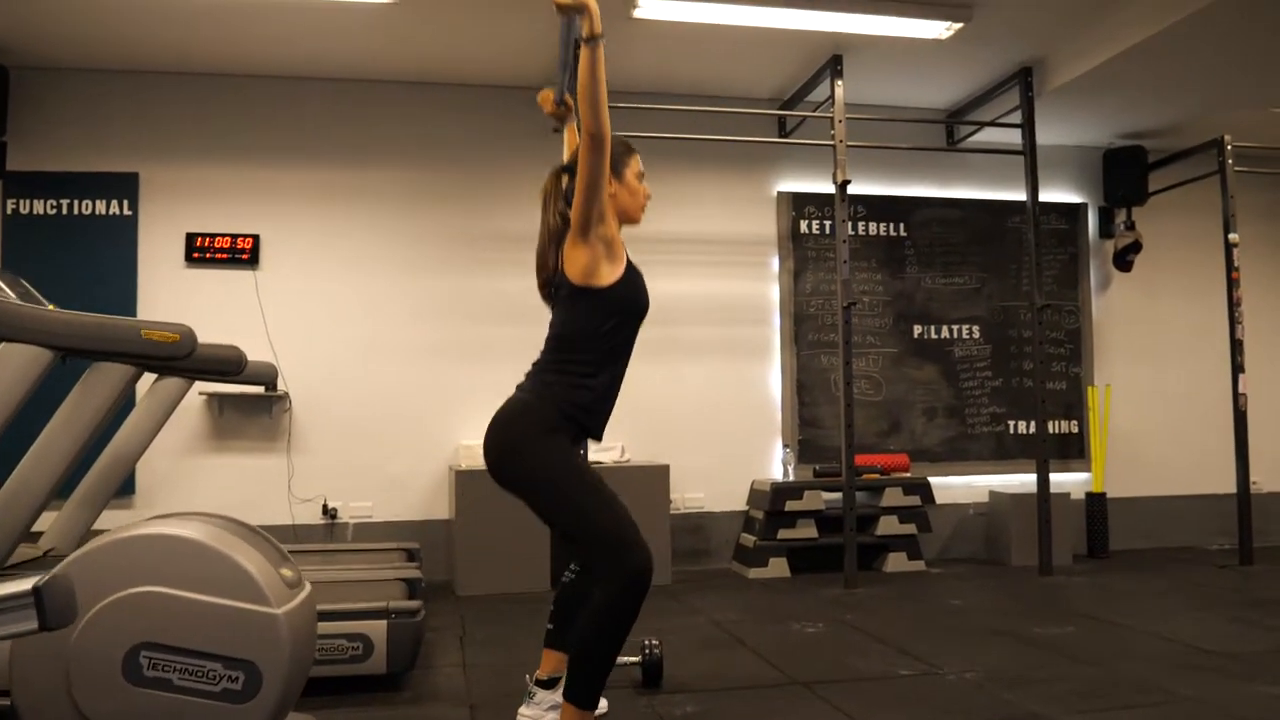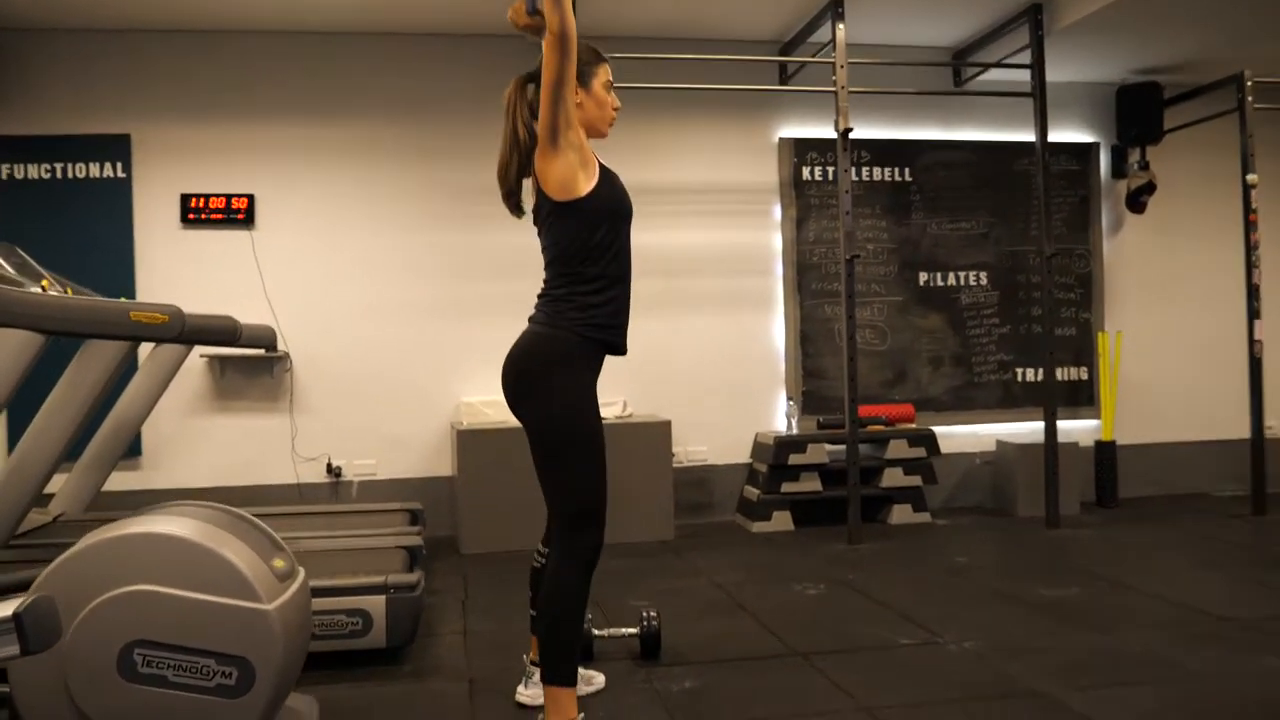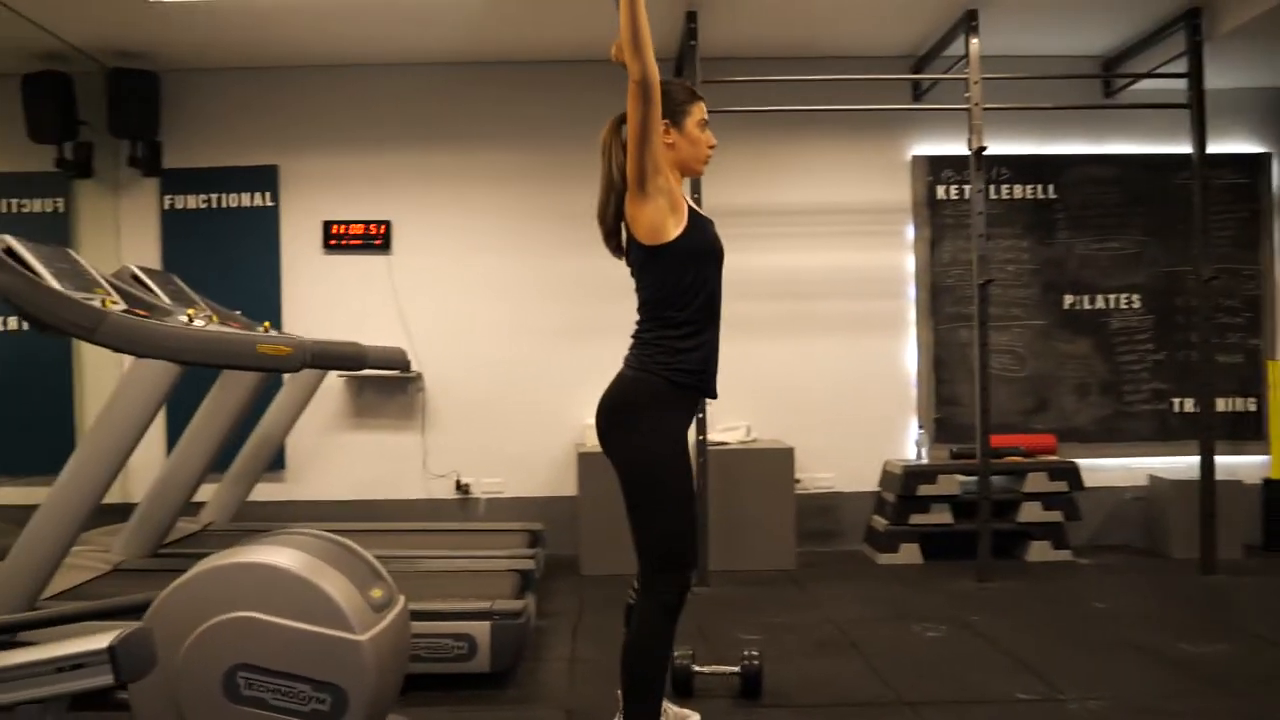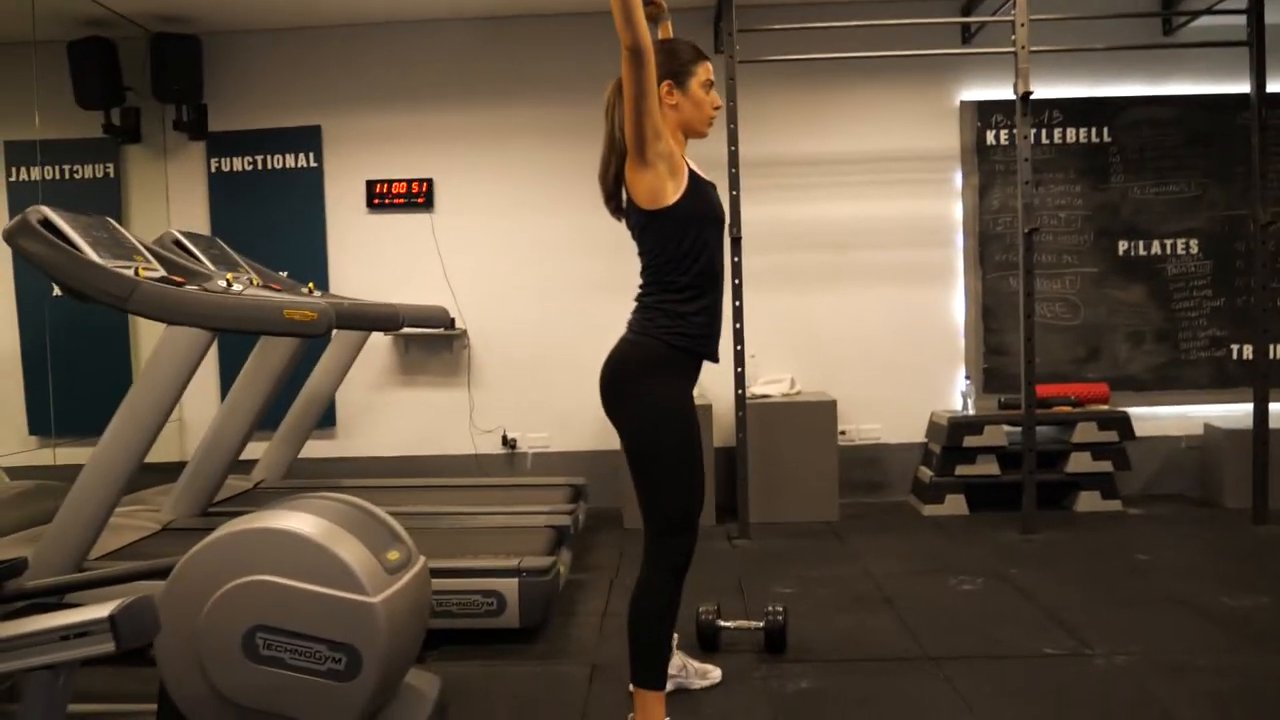
dt=0.4s
person 1, frame 1
left shoulder: (592, 244)
right shoulder: (596, 243)
left elbow: (585, 160)
right elbow: (595, 142)
left wrist: (565, 117)
left hip: (540, 434)
right hip: (533, 436)
left knee: (600, 552)
right knee: (627, 563)
person 1, frame 2
left shoulder: (567, 157)
right shoulder: (565, 150)
left hip: (556, 362)
right hip: (557, 364)
left knee: (569, 526)
right knee: (579, 536)
person 1, frame 3
left shoulder: (663, 196)
right shoulder: (654, 195)
left elbow: (652, 92)
right elbow: (645, 87)
left hip: (655, 404)
right hip: (649, 408)
left knee: (664, 569)
right knee: (666, 576)
person 1, frame 4
left shoulder: (669, 157)
right shoulder: (652, 157)
left hip: (662, 369)
right hip: (650, 372)
left knee: (678, 527)
right knee: (670, 540)
left ankle: (658, 659)
